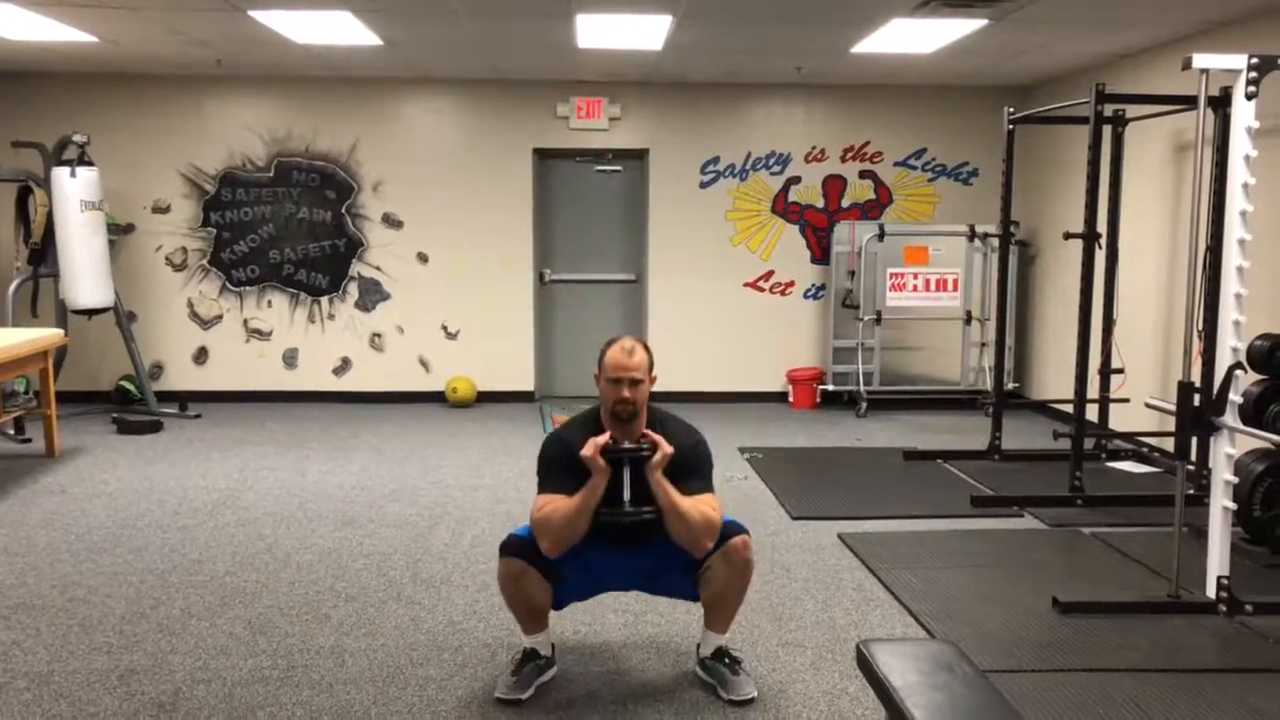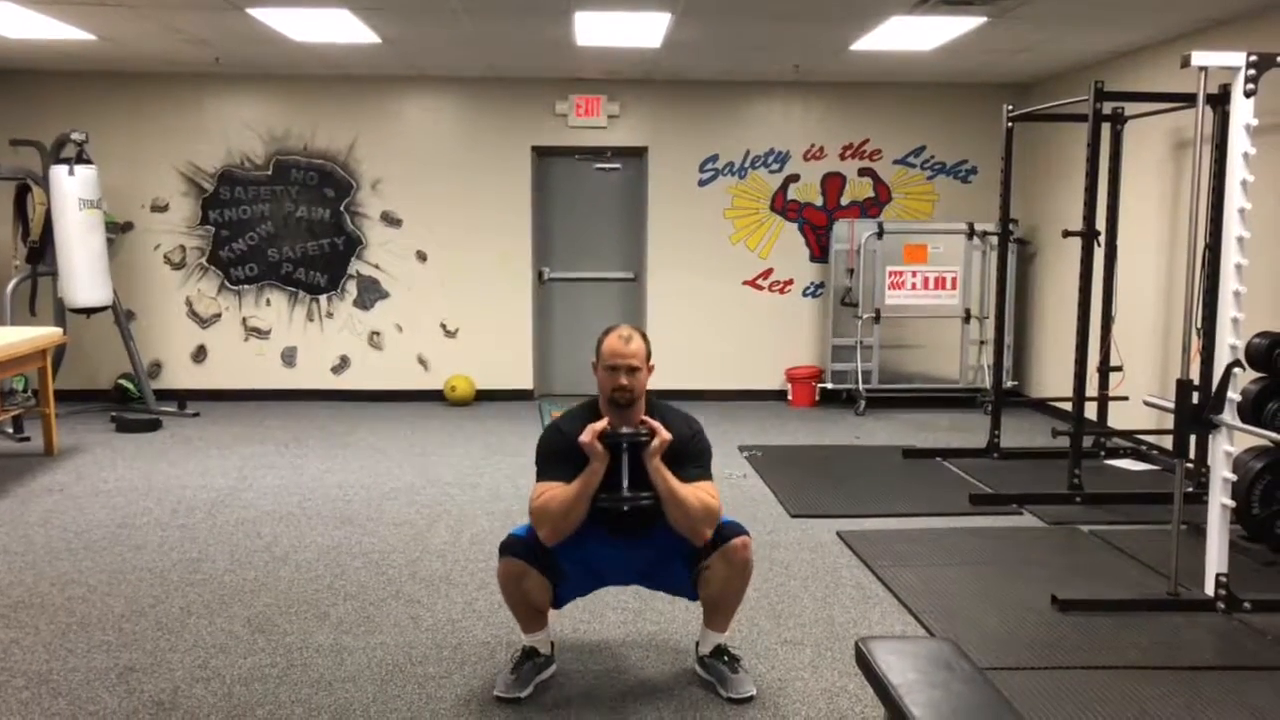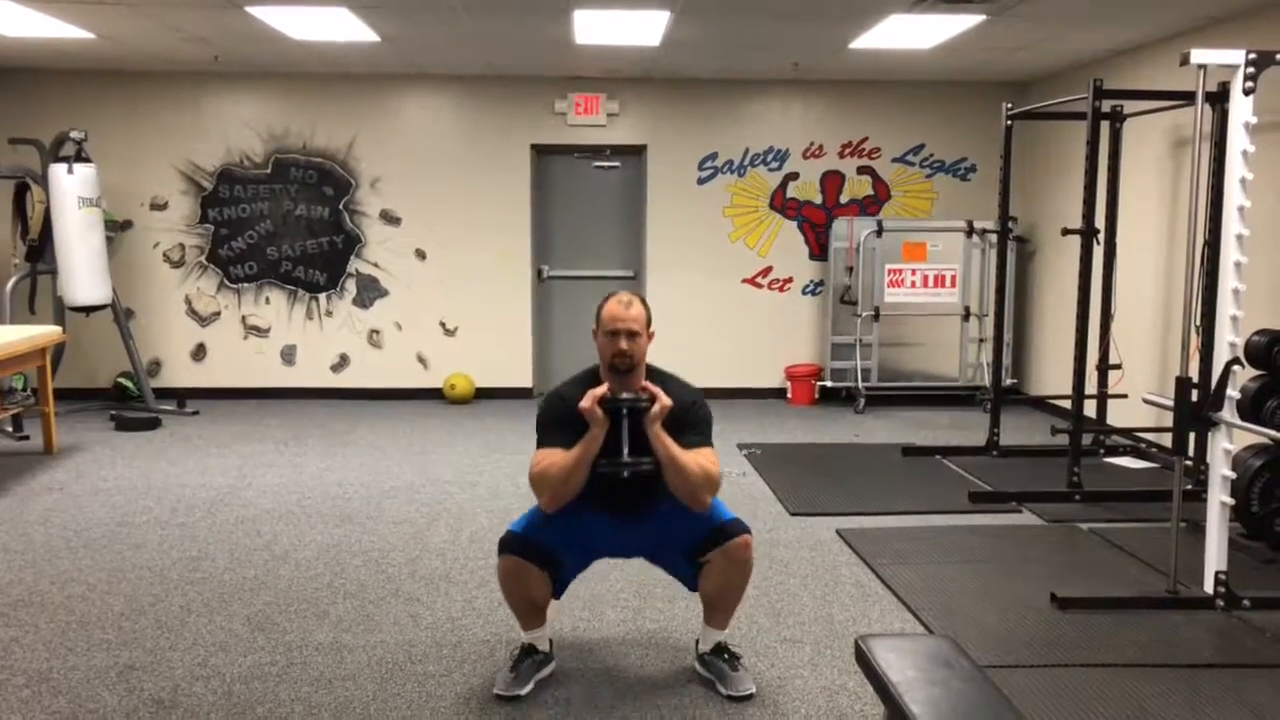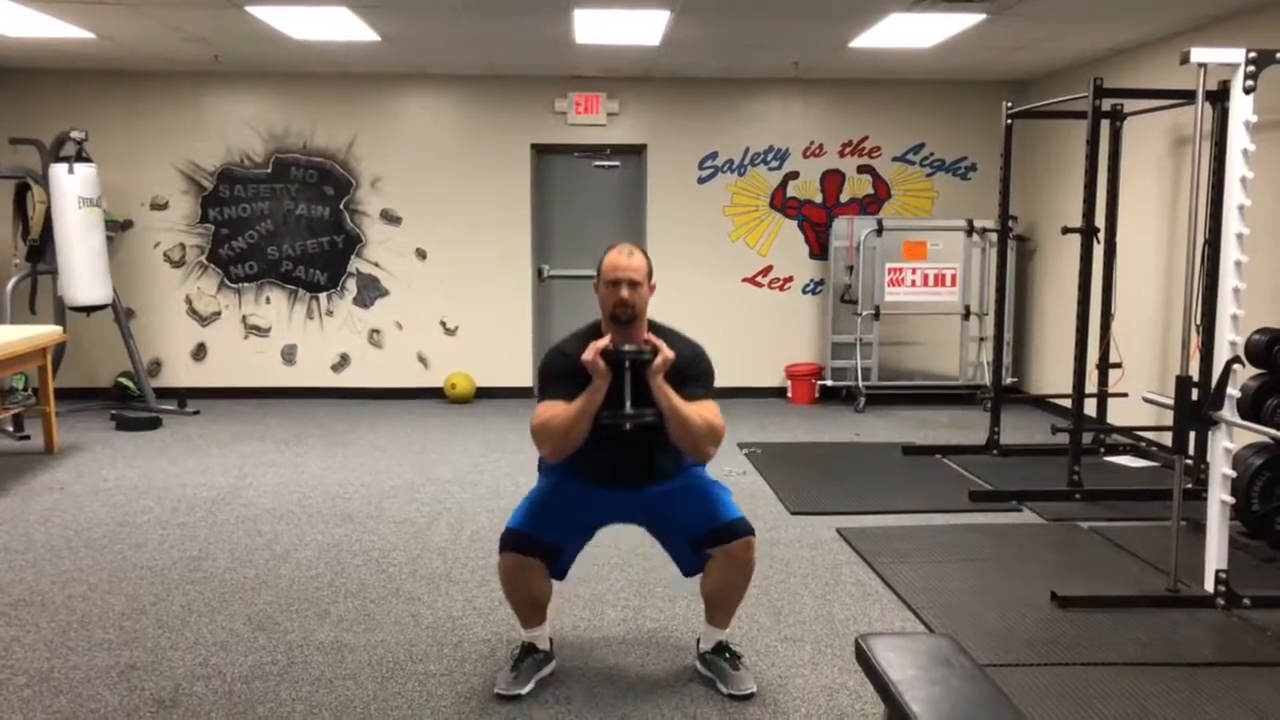
dt=0.2s
person 1, frame 1
left shoulder: (683, 442)
right shoulder: (566, 443)
left elbow: (702, 542)
right elbow: (550, 544)
left wrist: (656, 476)
right wrist: (598, 478)
left hip: (663, 552)
right hip: (586, 553)
left knee: (735, 546)
right knee: (515, 556)
left ankle: (713, 652)
right ankle: (538, 652)
person 1, frame 2
left shoulder: (681, 431)
right shoulder: (565, 433)
left elbow: (701, 529)
right elbow: (548, 530)
left wrist: (655, 463)
right wrist: (596, 465)
left hip: (661, 541)
right hip: (585, 542)
left knee: (735, 547)
right knee: (515, 556)
left ankle: (712, 650)
right ankle: (537, 651)
person 1, frame 3
left shoulder: (682, 400)
right shoulder: (566, 401)
left elbow: (701, 494)
right elbow: (549, 496)
left wrist: (655, 429)
right wrist: (596, 430)
left hip: (662, 511)
right hip: (584, 513)
left knee: (735, 543)
right knee: (515, 553)
left ankle: (711, 648)
right ankle: (536, 648)
person 1, frame 4
left shoulder: (684, 354)
right shoulder: (567, 355)
left elbow: (705, 446)
right elbow: (550, 447)
left wrist: (658, 382)
right wrist: (599, 383)
left hip: (666, 478)
right hip: (583, 480)
left knee: (737, 541)
right knee: (517, 549)
left ankle: (713, 647)
right ankle: (537, 648)
